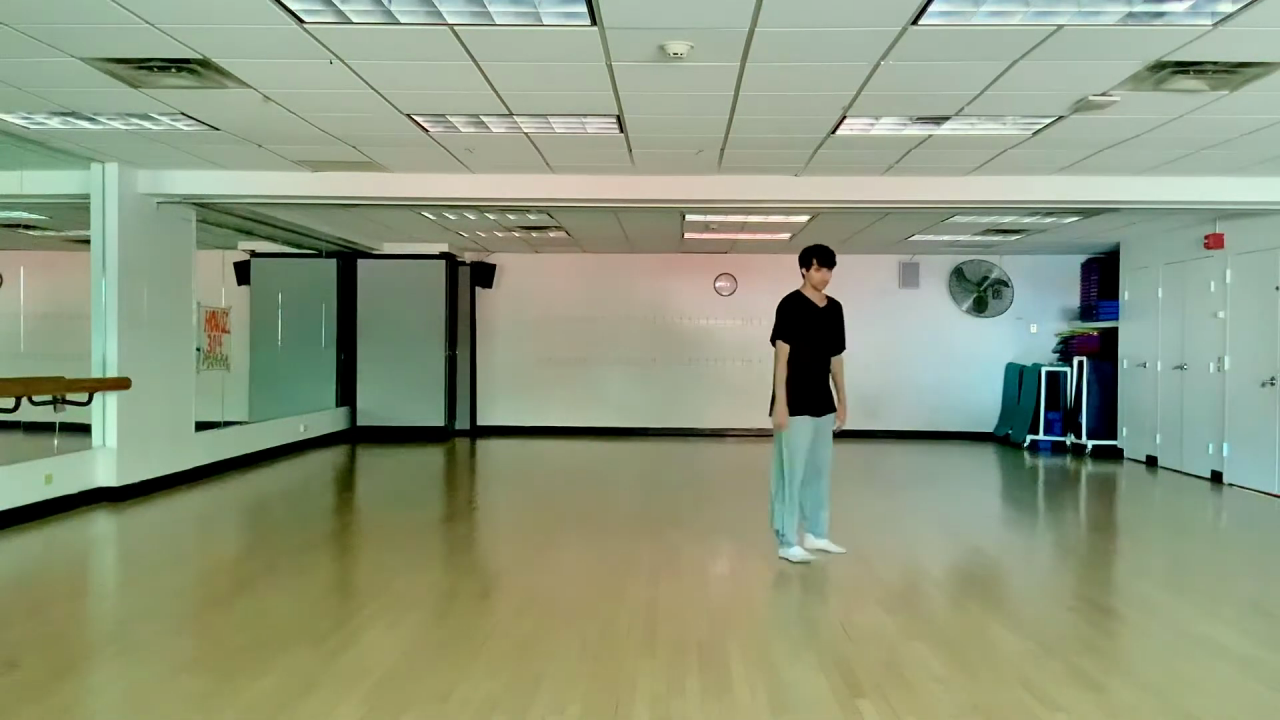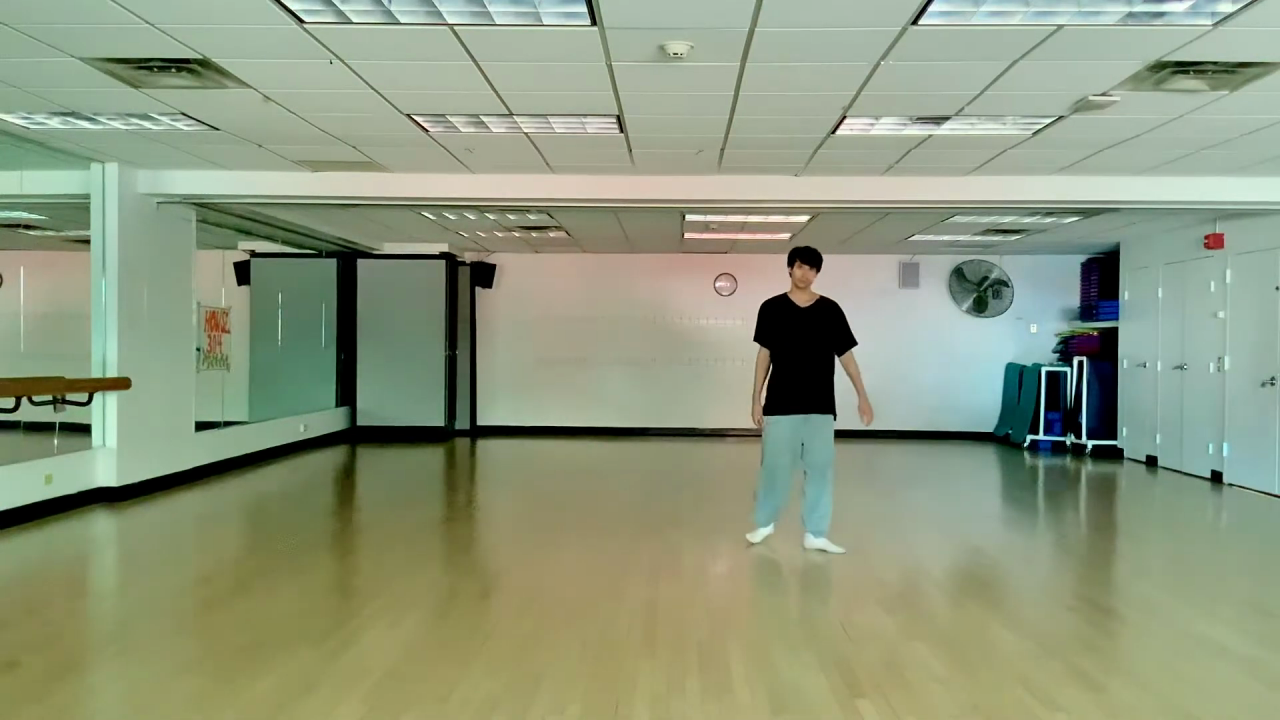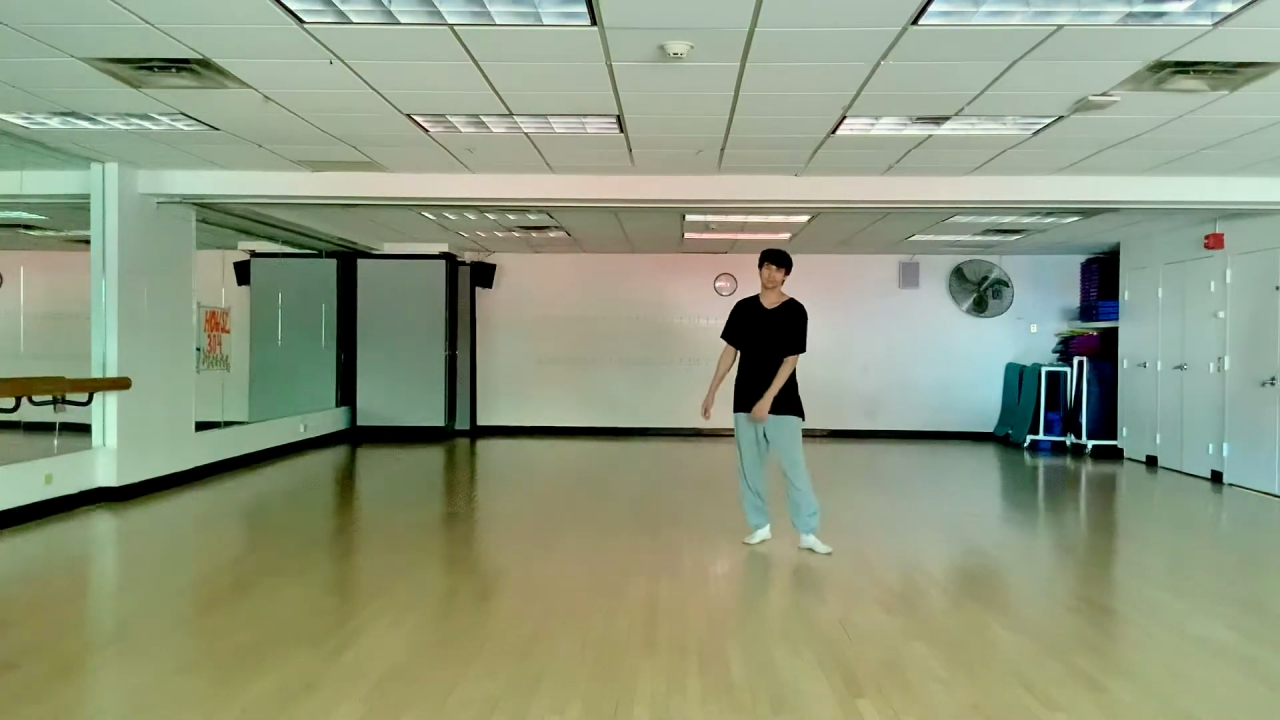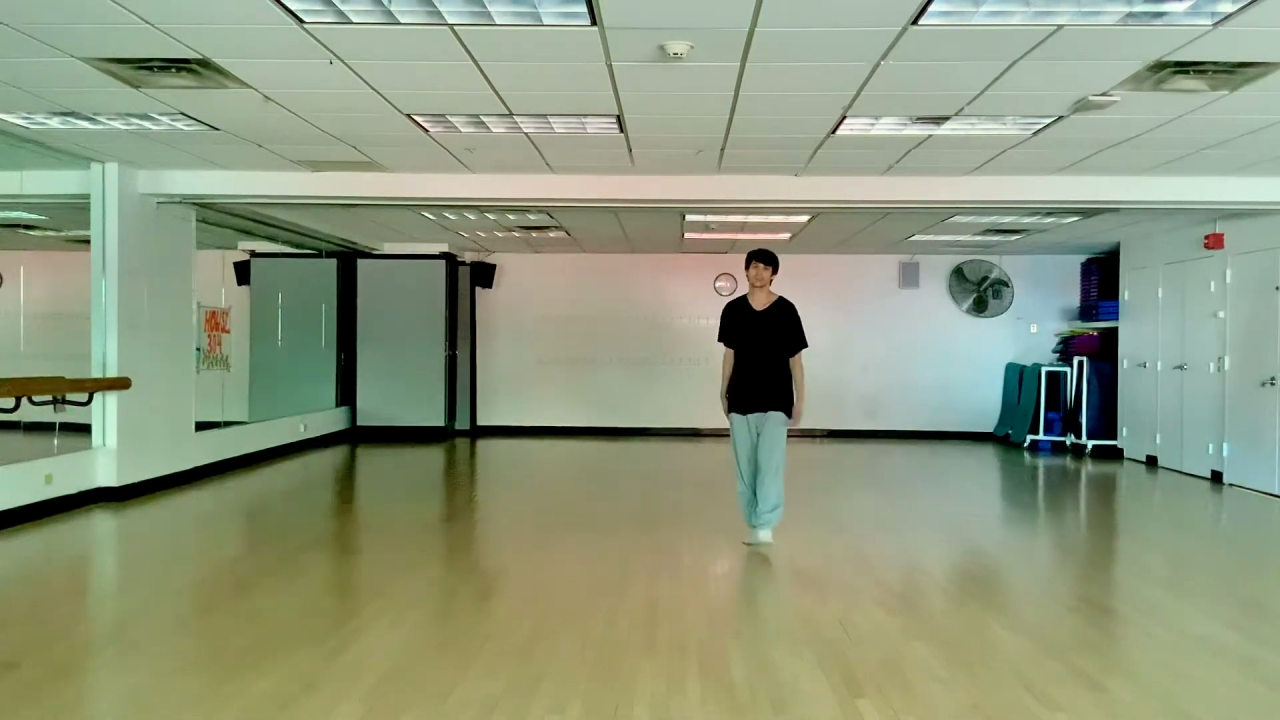
dt=0.5s
person 1, frame 1
left shoulder: (834, 308)
right shoulder: (791, 305)
right elbow: (781, 355)
left wrist: (841, 401)
right wrist: (780, 402)
left hip: (823, 406)
right hip: (795, 406)
left knee: (819, 471)
right knee: (791, 472)
left ankle: (815, 534)
right ankle: (788, 542)
person 1, frame 2
left shoulder: (830, 310)
right shoulder: (772, 308)
left elbow: (845, 354)
right elbow: (764, 355)
left wrist: (862, 395)
right wrist: (756, 399)
left hip: (820, 404)
right hip: (781, 403)
left knee: (820, 468)
right knee: (774, 465)
left ankle: (815, 534)
right ankle: (764, 522)
person 1, frame 3
left shoulder: (795, 311)
right shoulder: (743, 308)
left elbow: (790, 360)
right elbow: (730, 351)
left wrist: (768, 398)
right wrist: (712, 391)
left hip: (782, 403)
right hip: (745, 401)
left knee: (795, 467)
right knee: (751, 467)
left ankle: (808, 532)
right ankle: (760, 526)
person 1, frame 4
left shoulder: (786, 310)
right shoulder: (732, 310)
left elbow: (795, 359)
left wrist: (800, 400)
right wrist: (723, 394)
left hip: (775, 402)
right hip: (741, 402)
left knee: (770, 463)
right knee: (746, 466)
left ankle: (765, 526)
right ankle: (754, 525)
